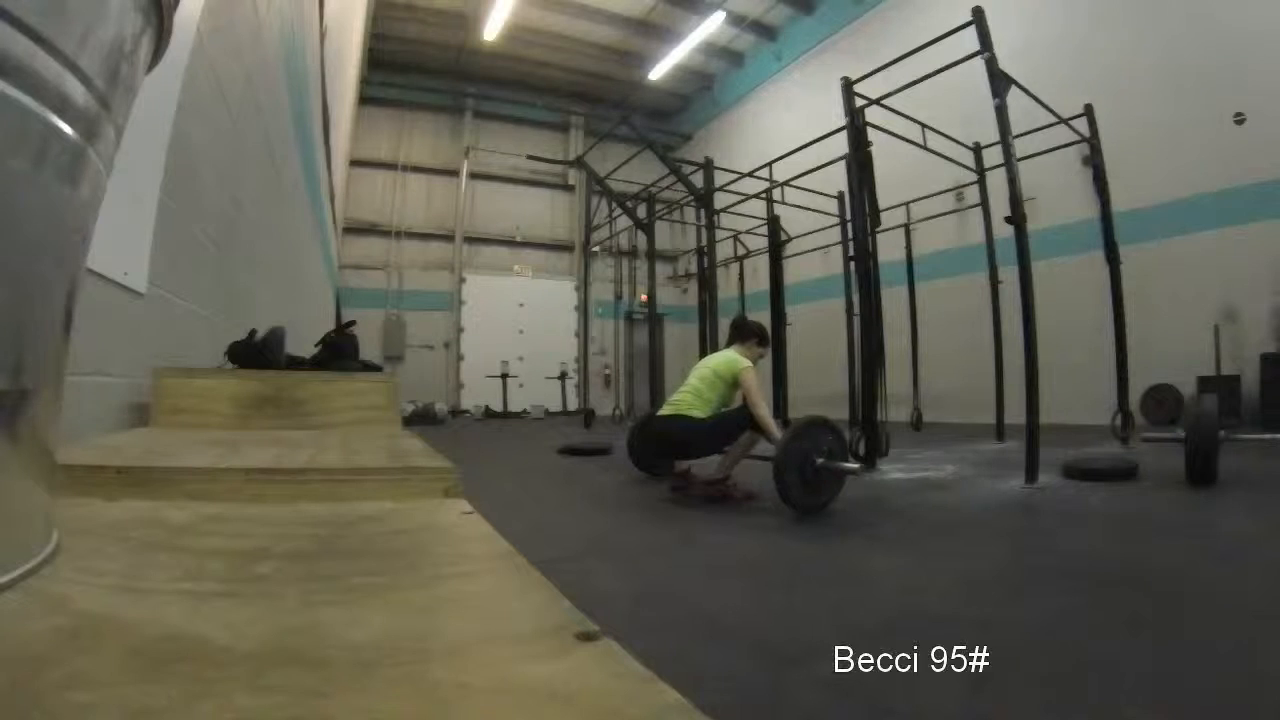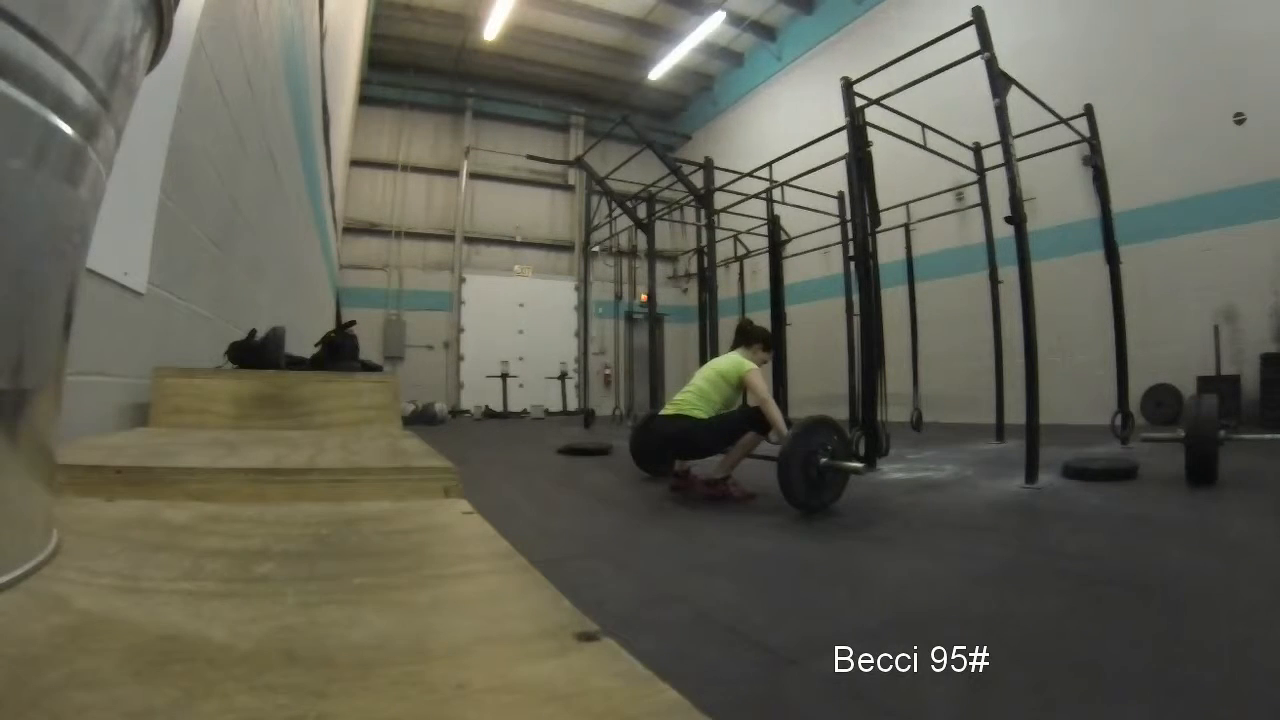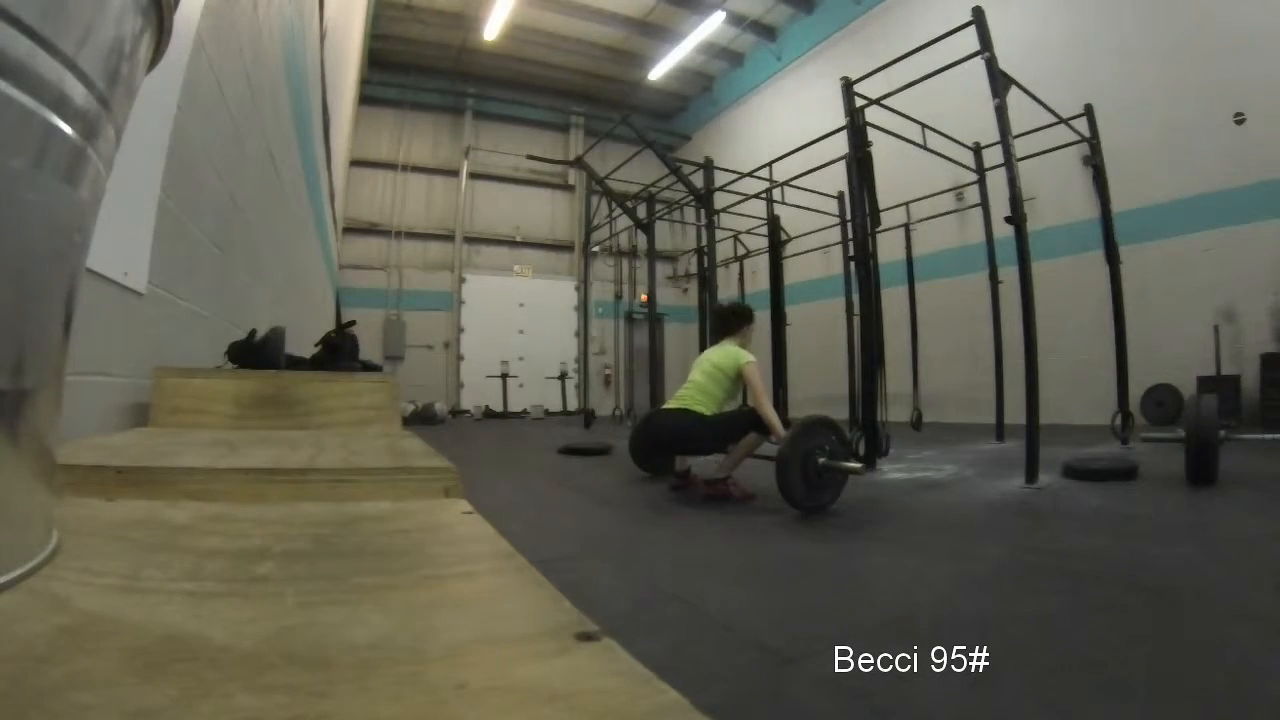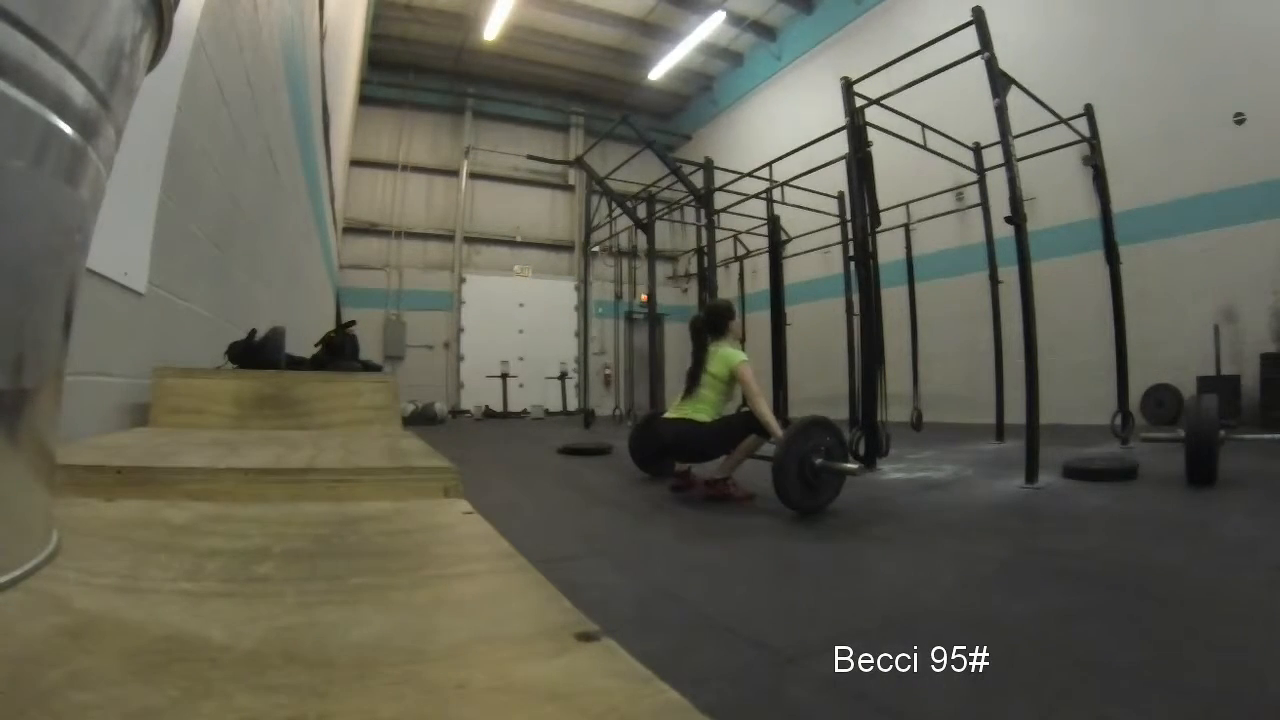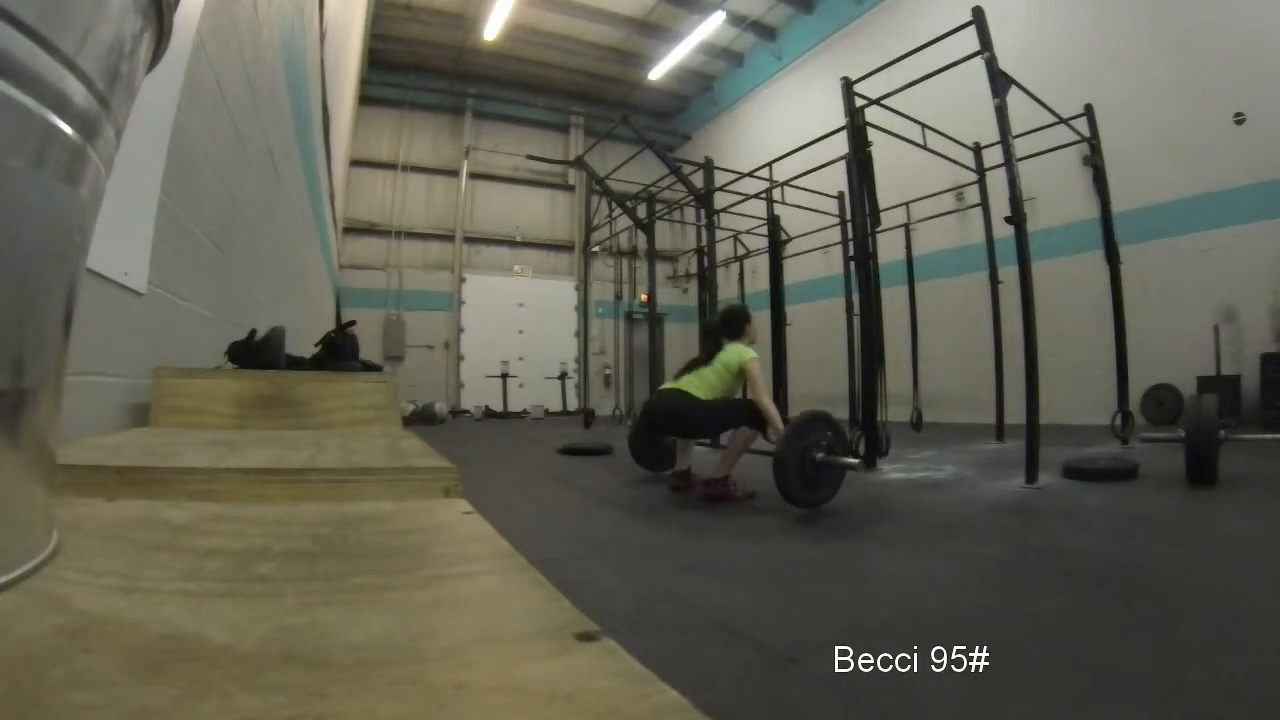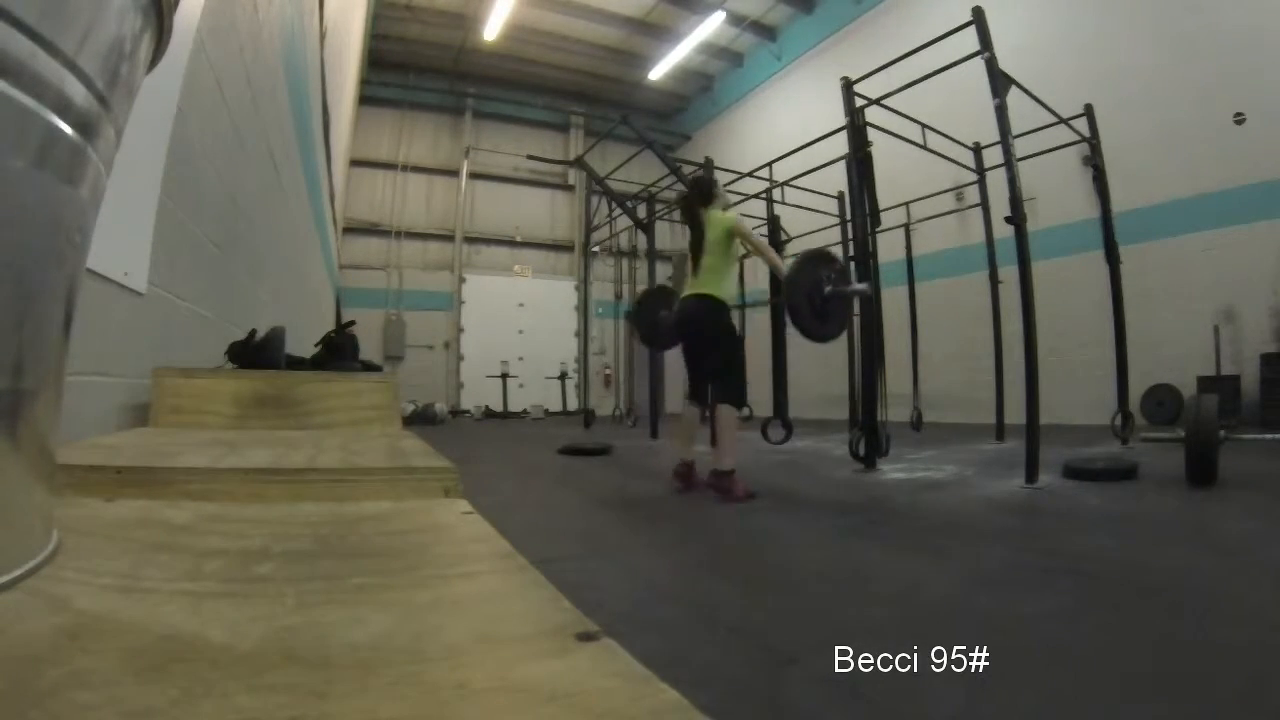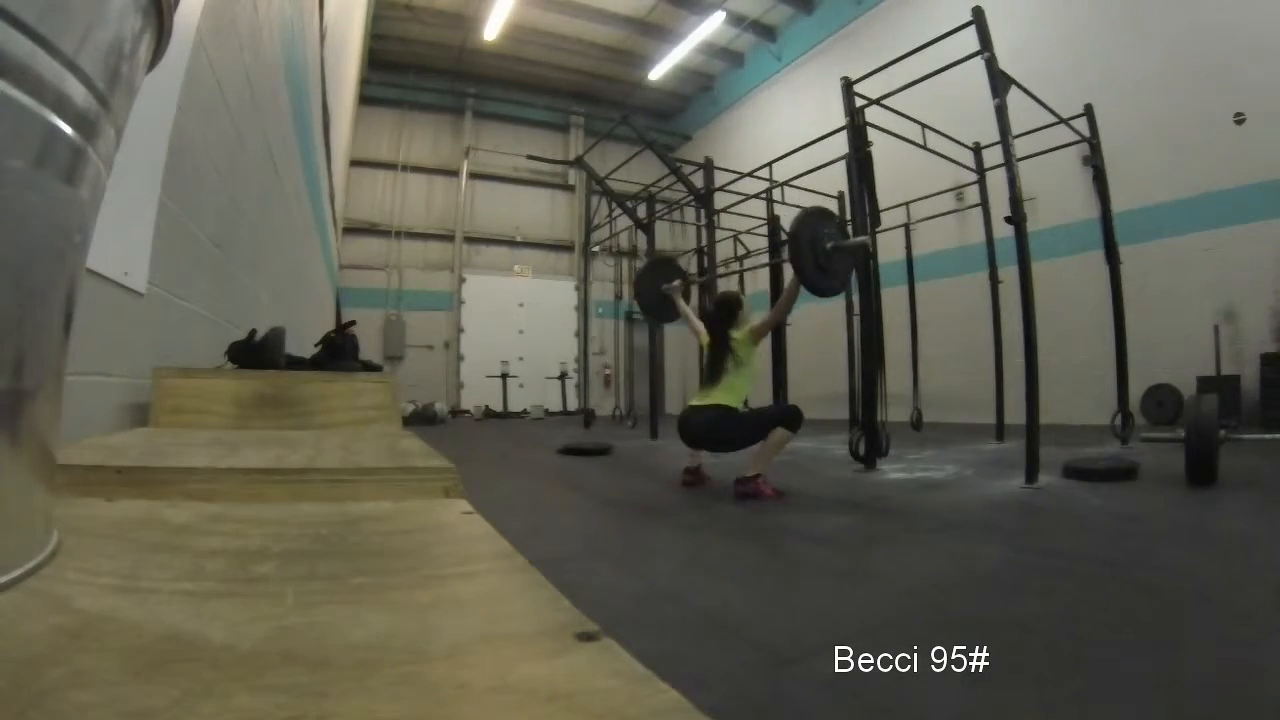
dt=0.7s
person 1, frame 1
left shoulder: (714, 358)
right shoulder: (740, 362)
right elbow: (757, 405)
left hip: (660, 431)
right hip: (682, 433)
right knee: (755, 418)
left ankle: (681, 473)
right ankle: (717, 481)
person 1, frame 2
left shoulder: (719, 361)
right shoulder: (745, 365)
right elbow: (765, 401)
left hip: (661, 430)
right hip: (684, 432)
right knee: (761, 417)
left ankle: (681, 473)
right ankle: (717, 481)
person 1, frame 3
left shoulder: (709, 353)
right shoulder: (743, 357)
right elbow: (762, 402)
left hip: (661, 425)
right hip: (686, 429)
right knee: (760, 419)
left ankle: (682, 472)
right ankle: (717, 480)
person 1, frame 4
left shoulder: (703, 353)
right shoulder: (733, 356)
right elbow: (757, 402)
left hip: (668, 432)
right hip: (691, 437)
right knee: (761, 423)
left ankle: (682, 473)
right ankle: (718, 481)
person 1, frame 5
left shoulder: (716, 350)
right shoulder: (745, 354)
right elbow: (763, 399)
left hip: (652, 411)
right hip: (678, 411)
right knee: (754, 414)
left ankle: (681, 473)
right ankle: (717, 482)
person 1, frame 6
left shoulder: (695, 225)
right shoulder: (725, 220)
left elbow: (689, 270)
right elbow: (760, 246)
right wrist: (788, 278)
left hip: (686, 312)
right hip: (711, 311)
left knee: (699, 391)
right knee: (733, 391)
left ankle: (684, 467)
right ankle: (723, 472)
person 1, frame 7
left shoulder: (709, 338)
right shoulder: (745, 338)
left elbow: (690, 316)
right elbow: (780, 312)
left wrist: (677, 295)
right wrist: (797, 275)
left hip: (688, 425)
right hip: (717, 426)
right knee: (791, 415)
left ankle: (692, 469)
right ankle: (750, 480)
